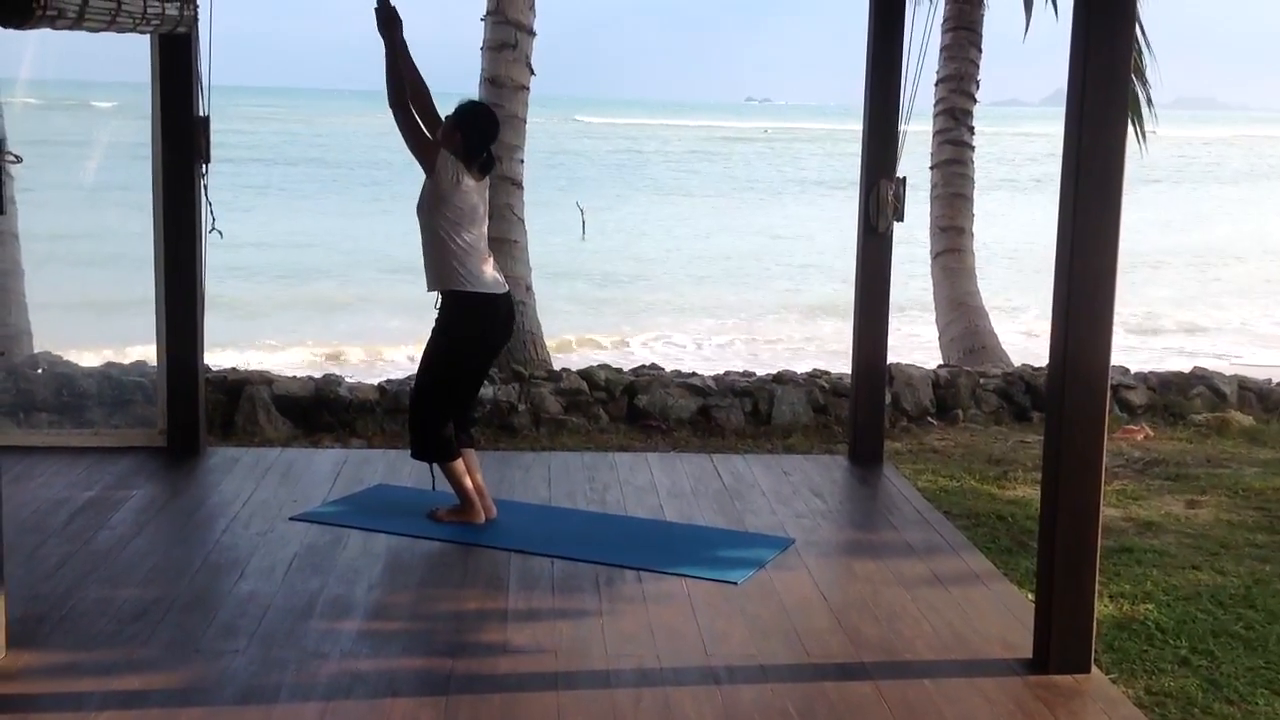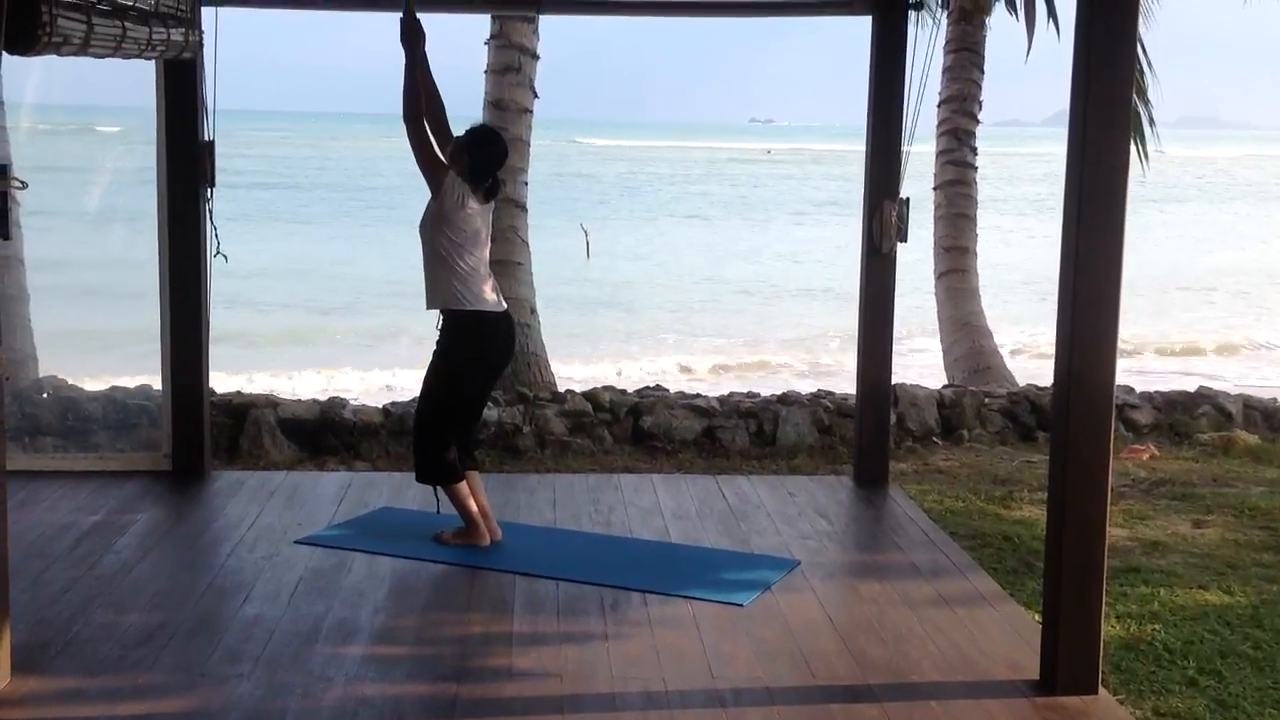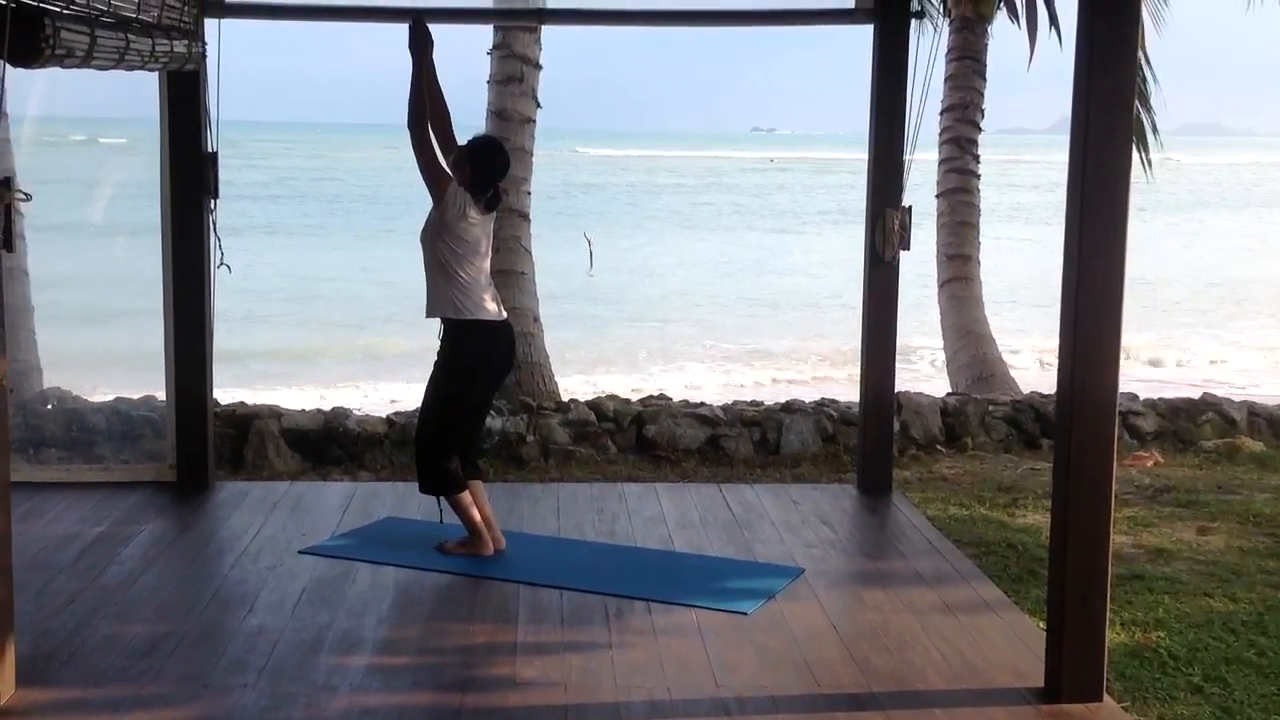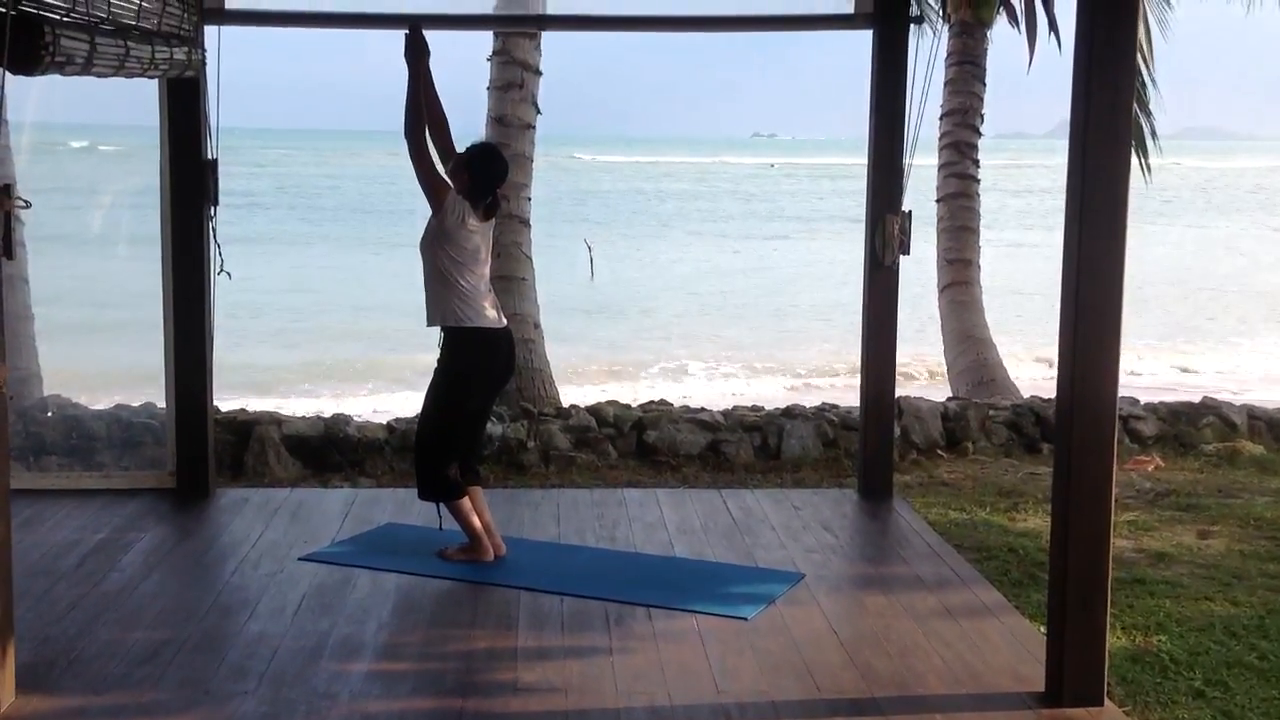
dt=0.5s
person 1, frame 1
left shoulder: (445, 172)
right shoulder: (476, 173)
left elbow: (403, 110)
right elbow: (424, 108)
right wrist: (398, 43)
left hip: (468, 310)
right hip: (495, 307)
left knee: (428, 410)
right knee: (452, 407)
left ankle: (470, 505)
right ankle: (480, 499)
person 1, frame 2
left shoulder: (450, 192)
right shoulder: (479, 194)
left elbow: (416, 125)
right elbow: (437, 122)
left wrist: (413, 54)
right wrist: (420, 56)
left hip: (469, 332)
right hip: (495, 329)
left knee: (432, 433)
right knee: (456, 430)
left ankle: (475, 528)
right ankle: (486, 522)
person 1, frame 3
left shoulder: (452, 201)
right shoulder: (481, 203)
left elbow: (420, 133)
right elbow: (442, 129)
left wrist: (421, 61)
right wrist: (428, 63)
left hip: (470, 340)
right hip: (495, 337)
left knee: (434, 443)
right knee: (458, 440)
left ankle: (479, 536)
right ankle: (490, 532)
person 1, frame 4
left shoulder: (450, 209)
right shoulder: (479, 211)
left elbow: (417, 141)
right elbow: (439, 136)
left wrist: (416, 69)
right wrist: (424, 72)
left hip: (470, 348)
right hip: (495, 345)
left knee: (433, 449)
right knee: (457, 447)
left ankle: (479, 543)
right ankle: (491, 537)
